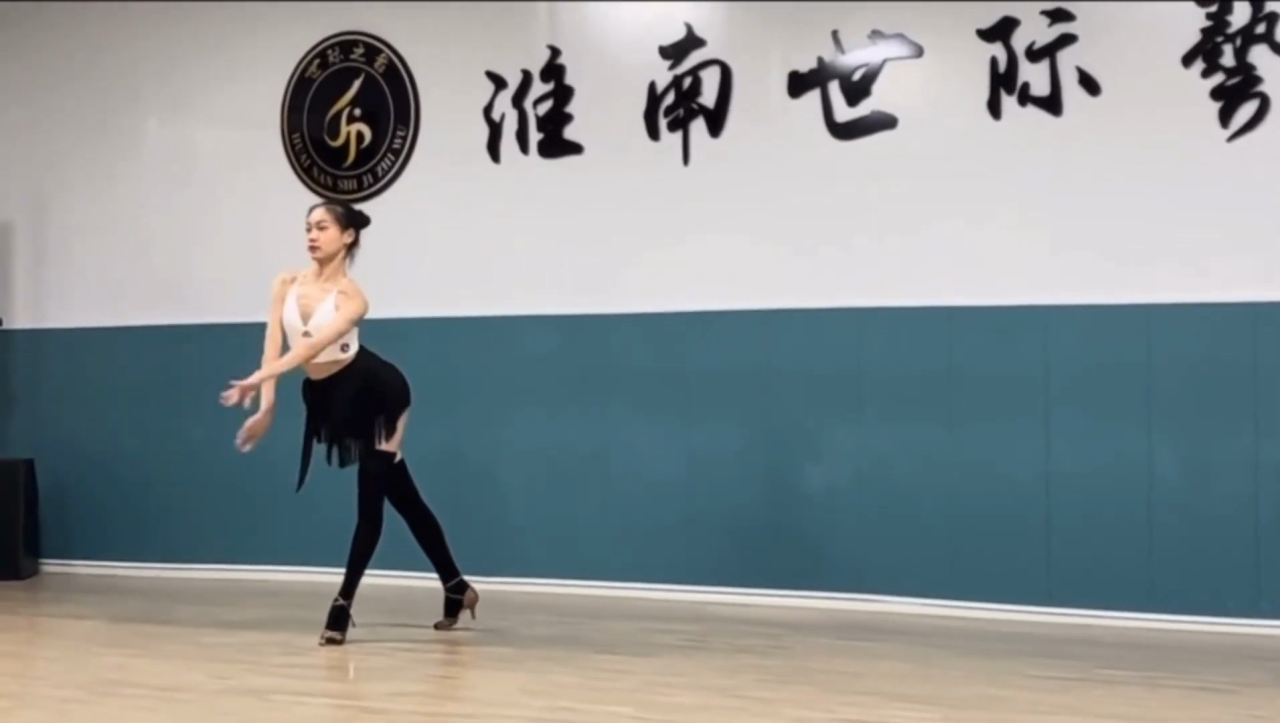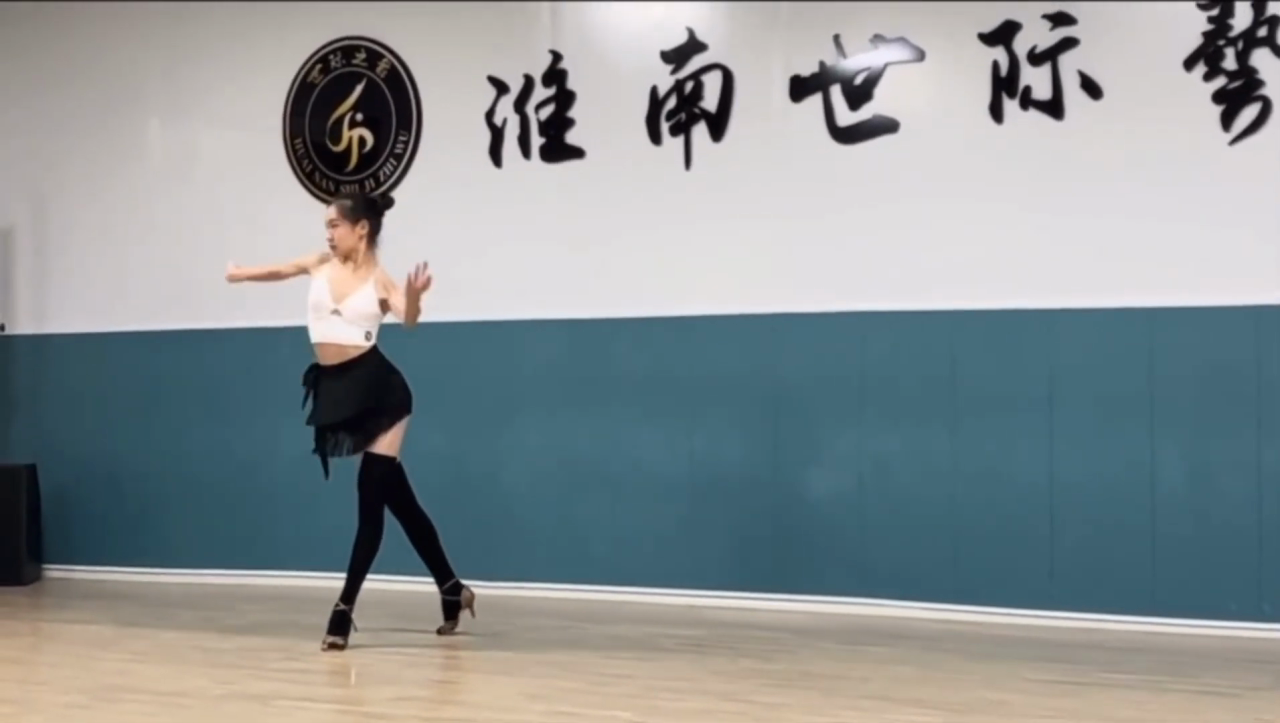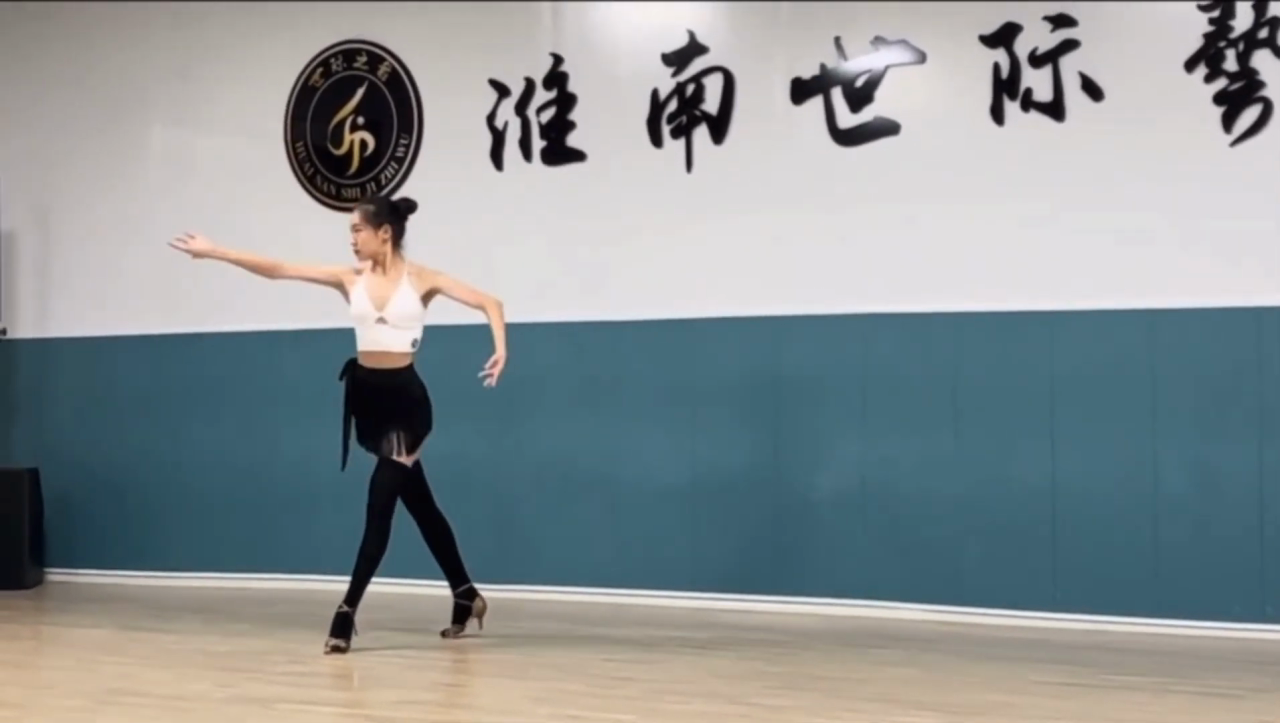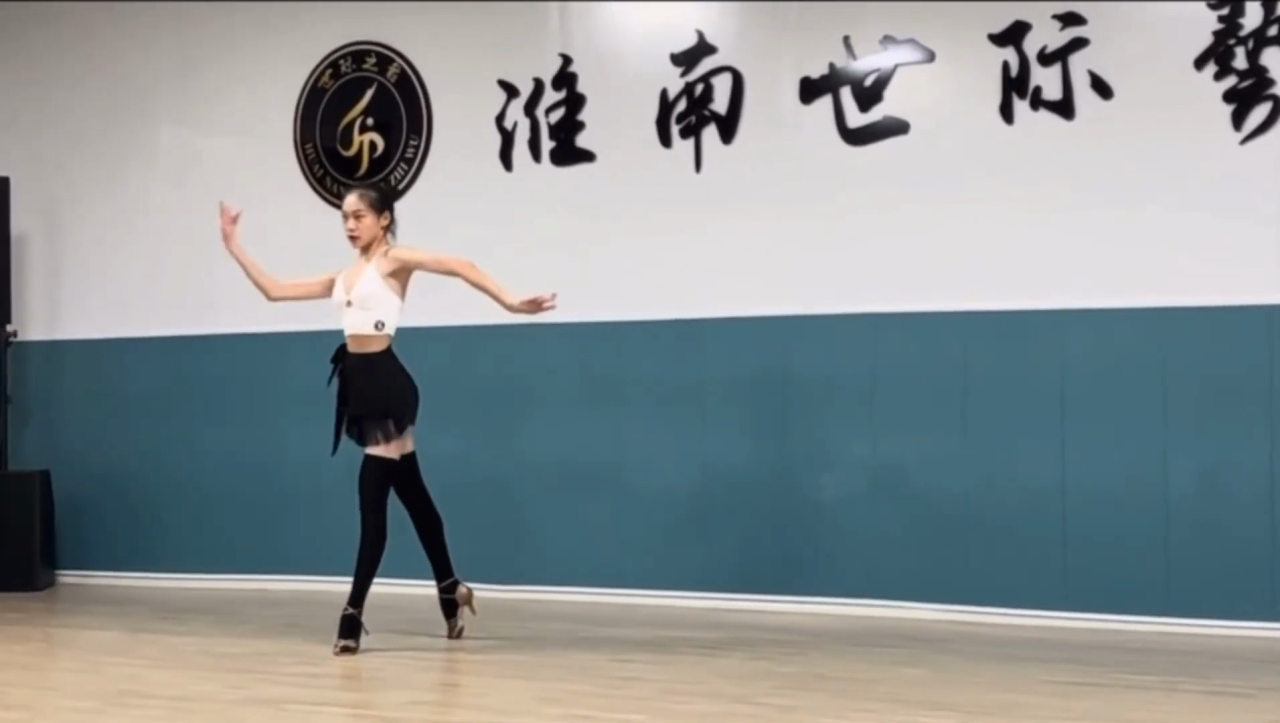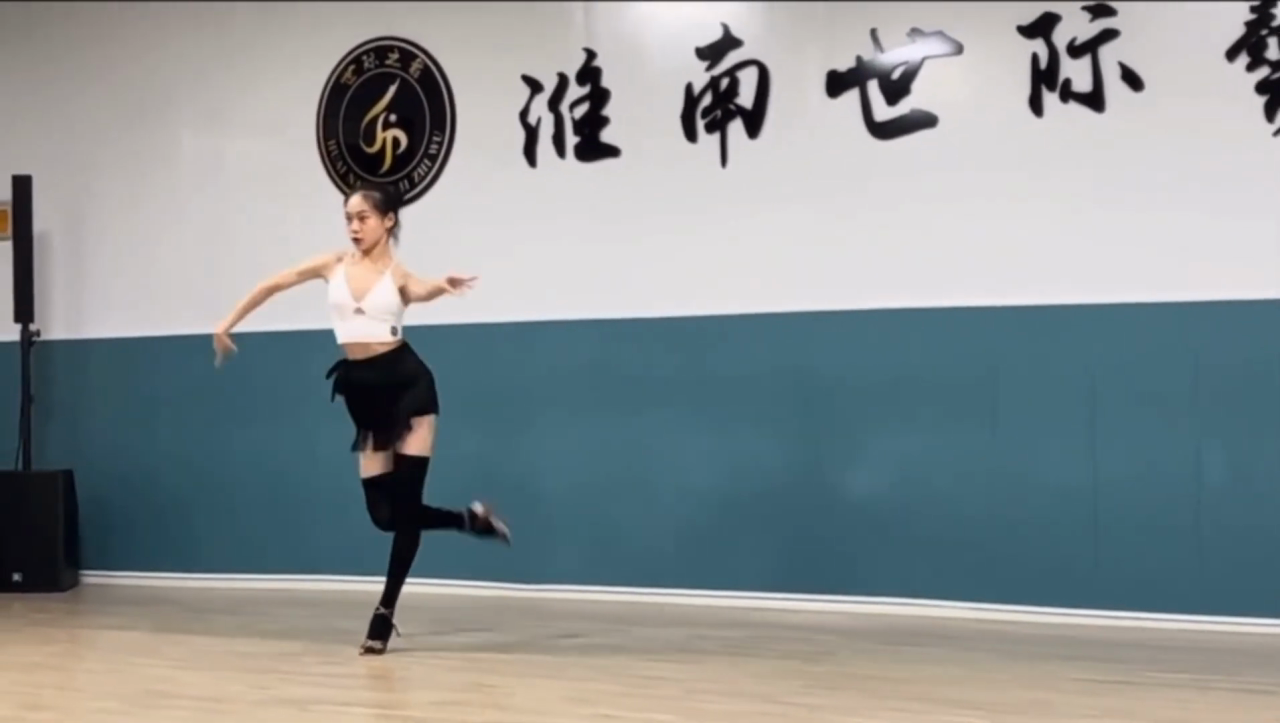
dt=0.5s
person 1, frame 1
left shoulder: (352, 297)
right shoulder: (287, 284)
left elbow: (315, 345)
right elbow: (274, 346)
left wrist: (258, 379)
right wrist: (265, 407)
left hip: (375, 392)
right hip: (332, 398)
left knee: (372, 497)
right knee: (400, 493)
left ankle: (344, 604)
right ankle: (457, 586)
person 1, frame 2
left shoulder: (381, 282)
right shoulder: (319, 264)
left elbow: (408, 317)
right elbow: (278, 270)
left wrist: (413, 297)
right wrist: (241, 274)
left hip: (378, 388)
right hip: (333, 388)
left knee: (372, 495)
right knee: (395, 494)
left ankle: (344, 609)
right ankle: (451, 588)
person 1, frame 3
left shoulder: (420, 279)
right shoulder: (350, 279)
left elbow: (489, 303)
right elbow: (278, 269)
left wrist: (500, 350)
right wrist: (214, 251)
left hip: (405, 396)
right hip: (366, 393)
left knee: (379, 504)
right knee: (419, 503)
left ankle: (347, 612)
right ankle: (466, 595)
person 1, frame 4
left shoulder: (395, 260)
right shoulder: (343, 275)
left elbow: (459, 265)
right elbow: (273, 290)
left wrist: (510, 303)
right wrist: (234, 246)
left hip: (385, 381)
right hip: (357, 383)
left knee: (372, 498)
right knee: (412, 492)
left ankle: (353, 613)
right ankle: (450, 588)
person 1, frame 5
left shoulder: (399, 272)
right shoulder: (334, 263)
left elbow: (419, 292)
right elbow: (272, 286)
left wrist: (443, 287)
right wrist: (228, 324)
left hip: (407, 383)
right hip: (370, 391)
left knee: (402, 509)
right knee: (385, 513)
left ankle: (386, 613)
right ankle: (472, 518)
